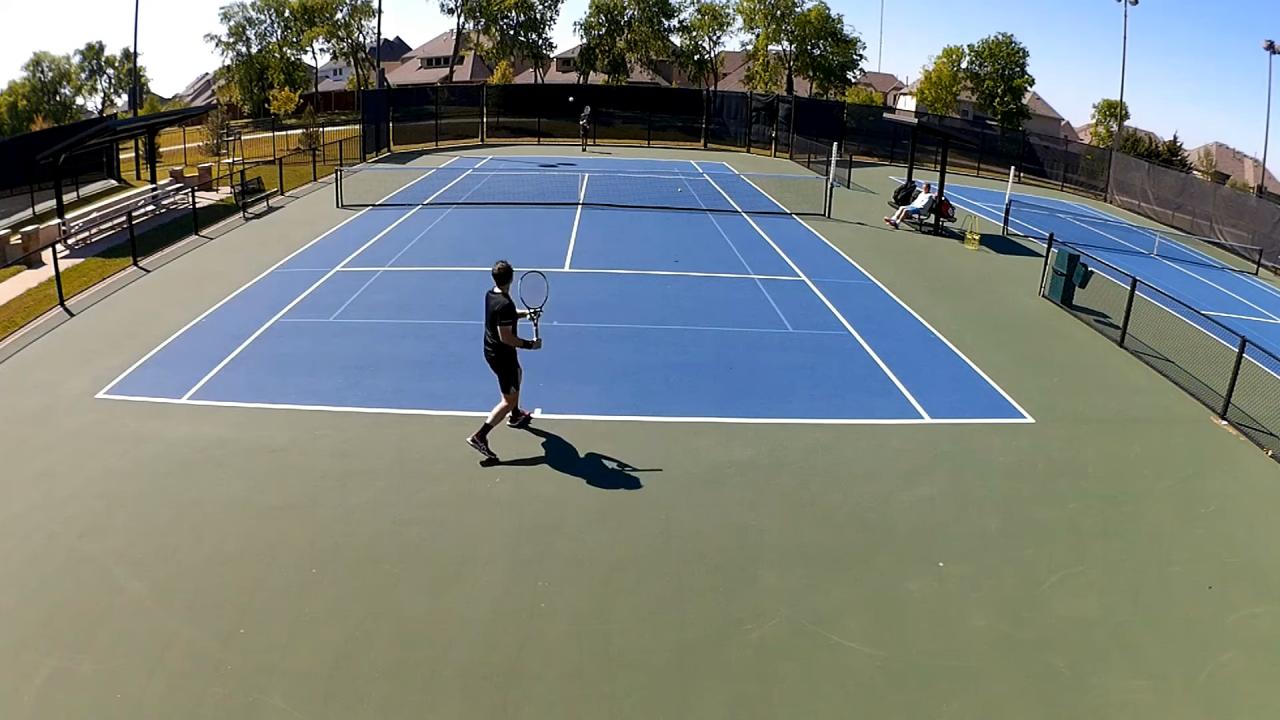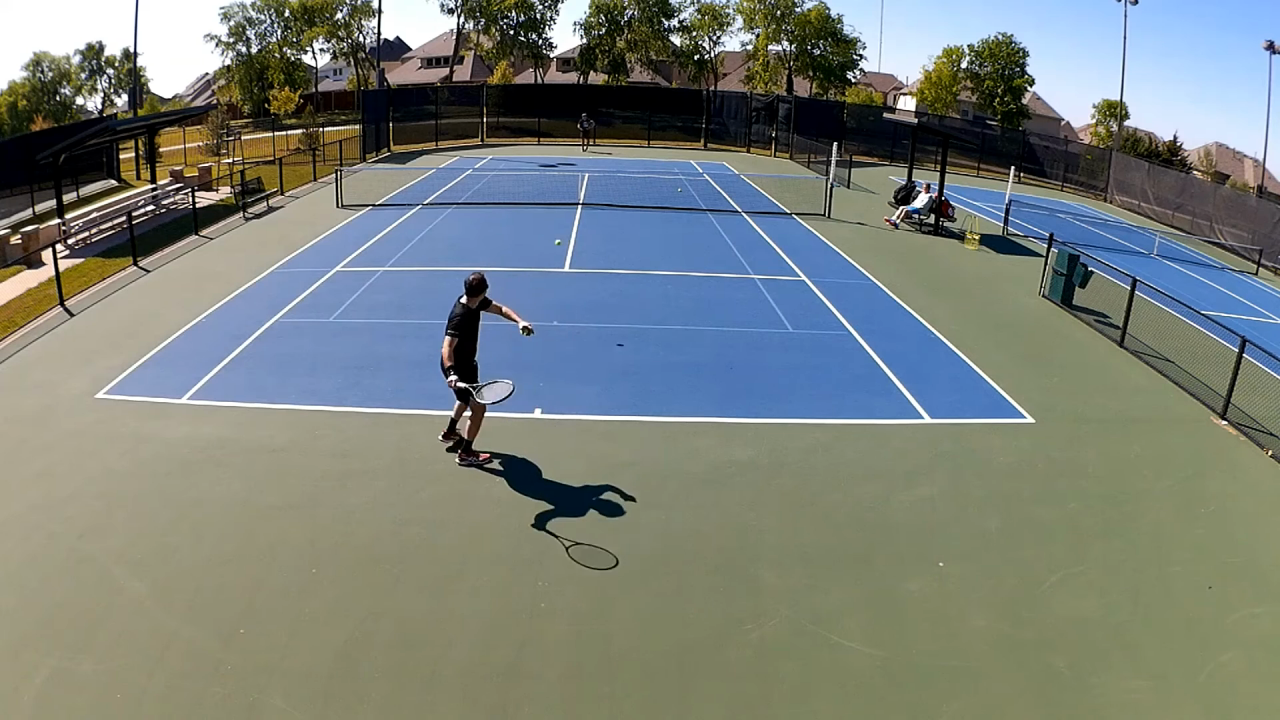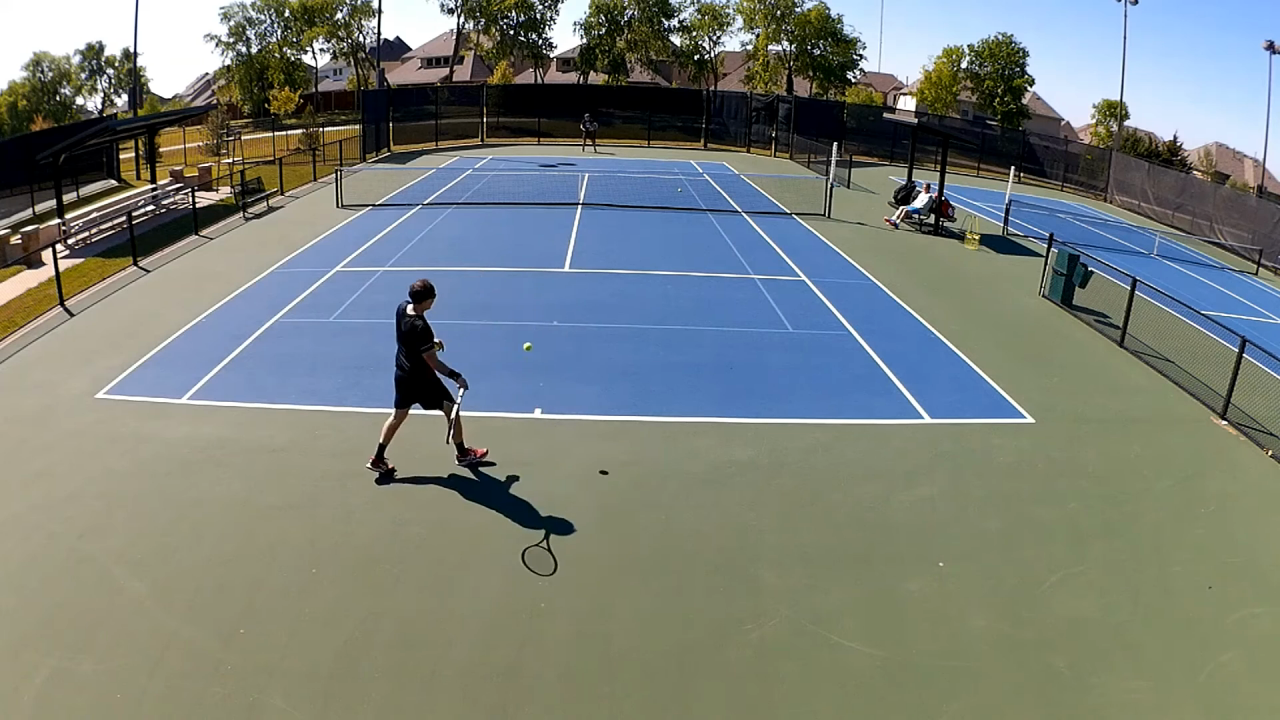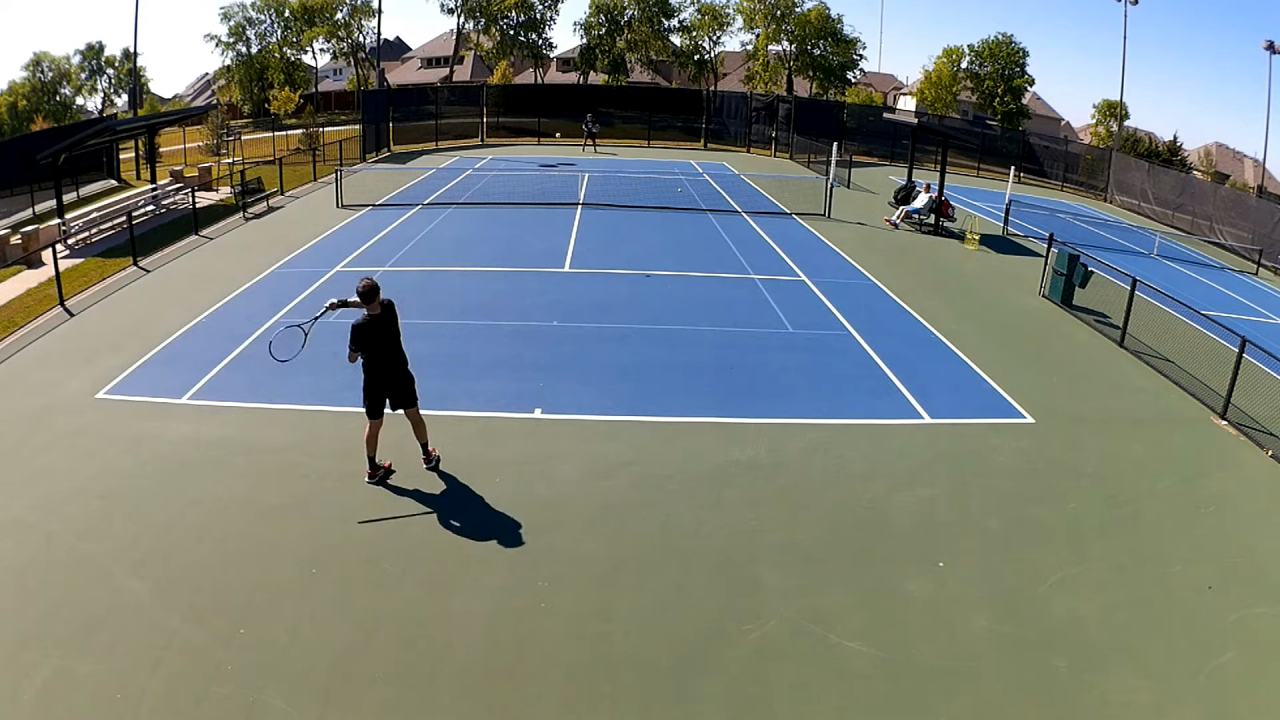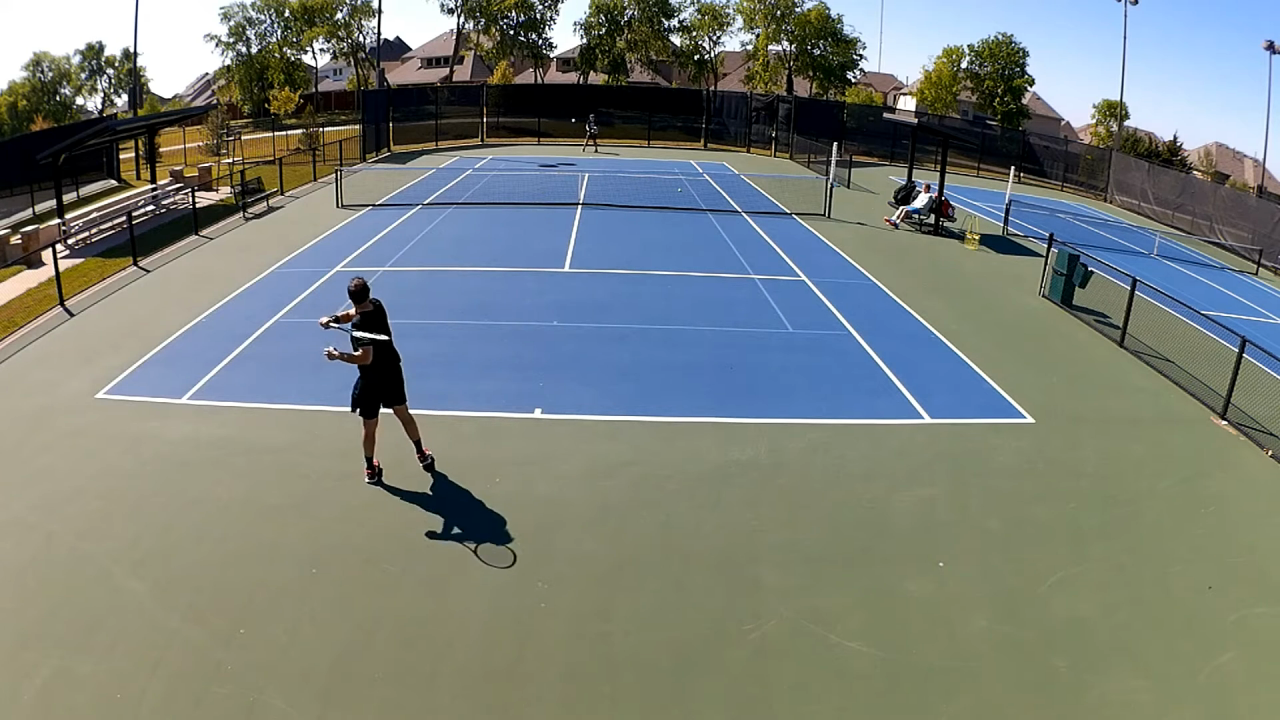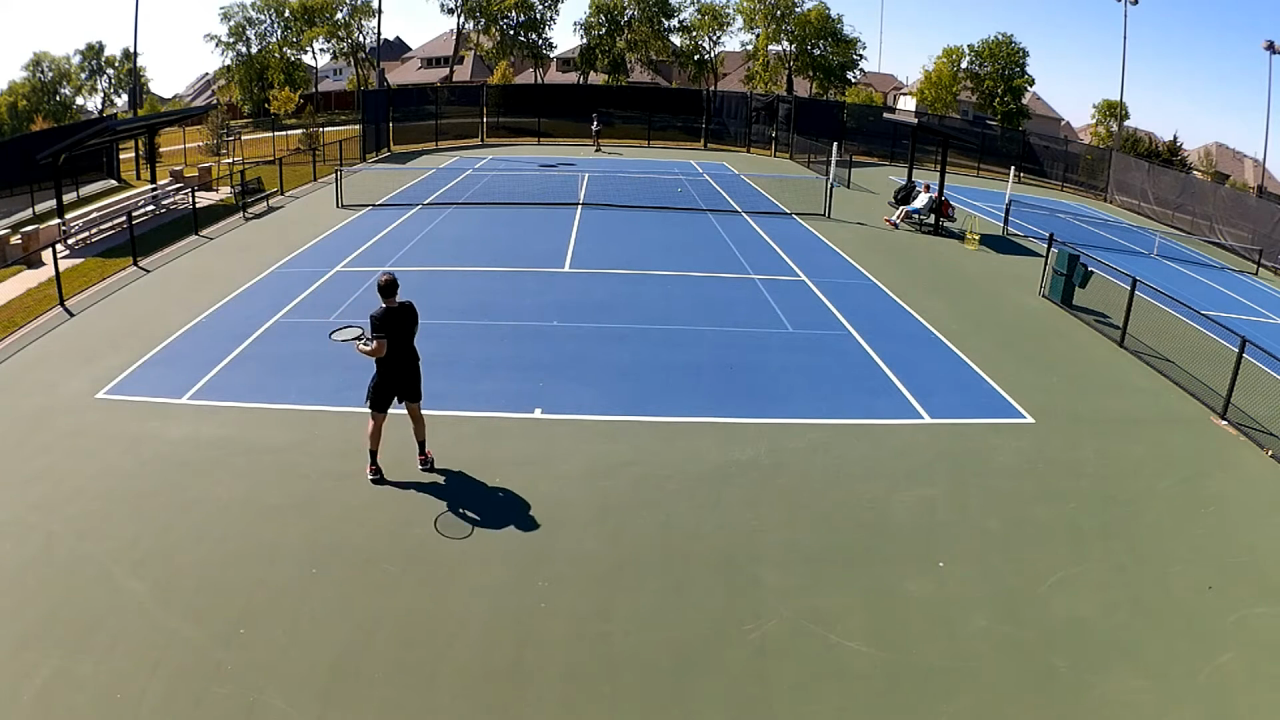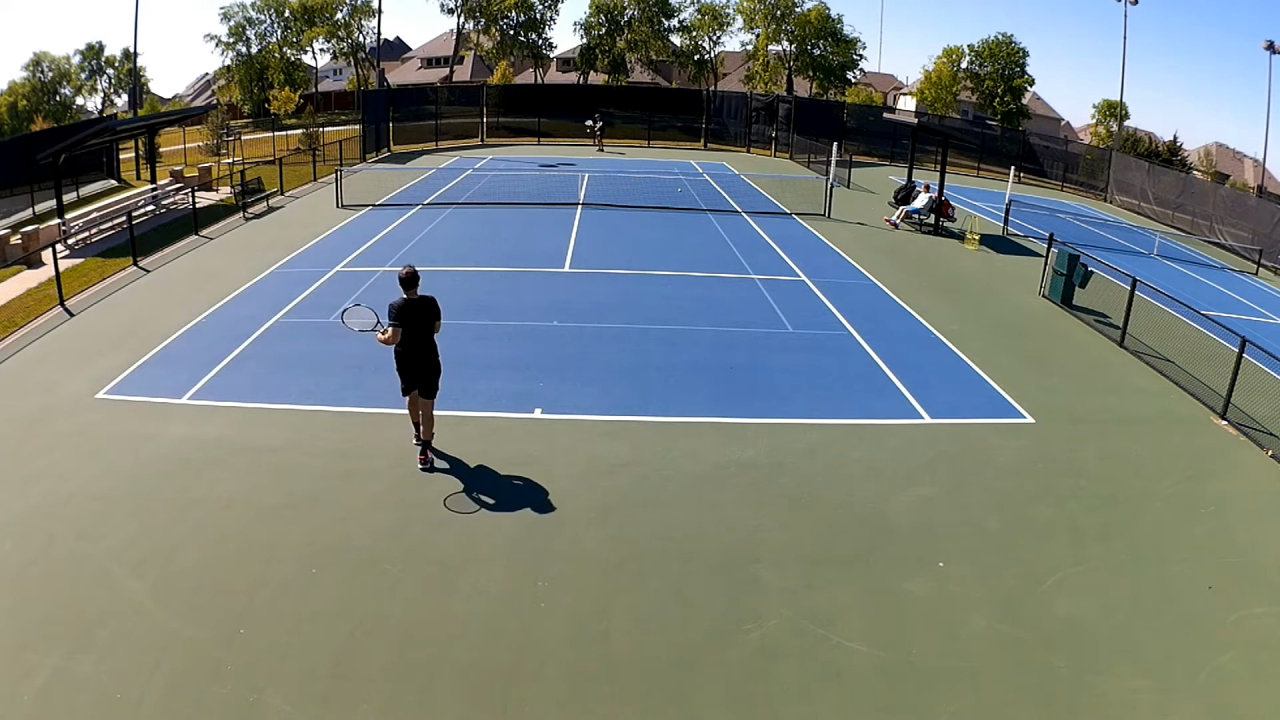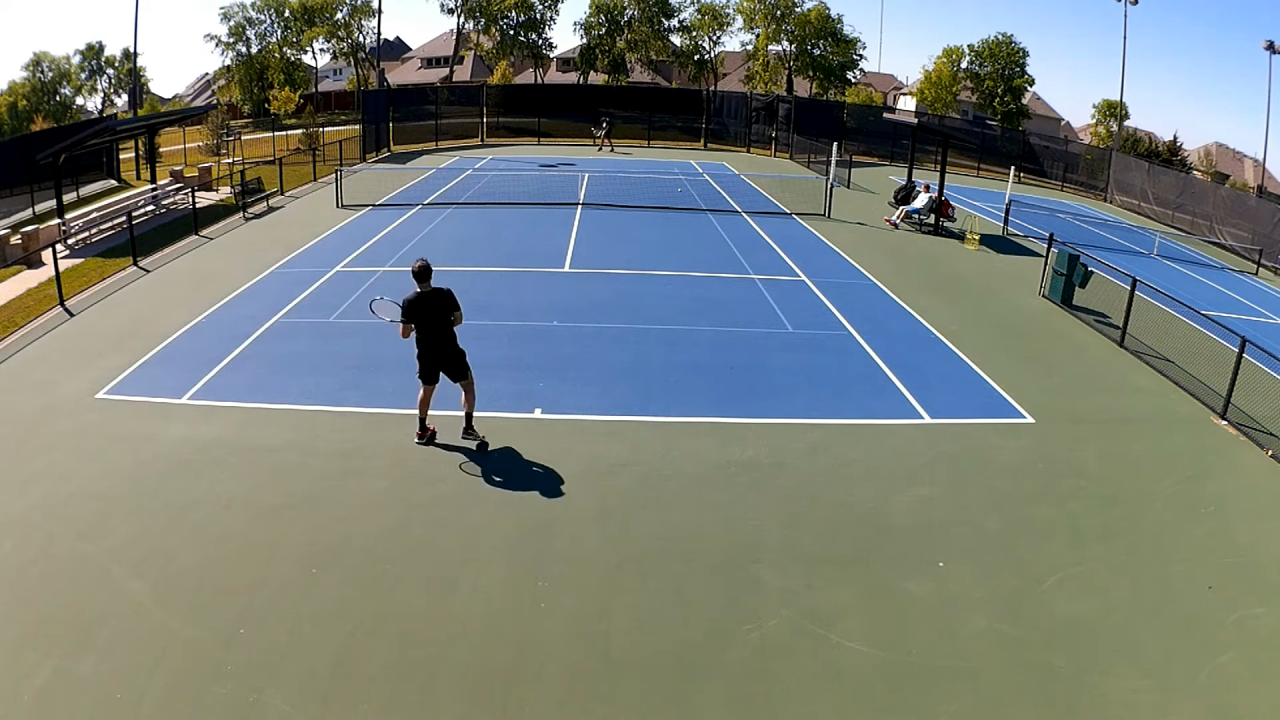
dt=0.4s
person 1, frame 1
left shoulder: (491, 294)
right shoulder: (506, 304)
right elbow: (506, 337)
left wrist: (524, 313)
right wrist: (529, 344)
left hip: (490, 351)
right hip: (502, 354)
left knee: (516, 376)
right knee: (510, 400)
left ankle: (515, 415)
right ankle: (479, 436)
person 1, frame 2
left shoulder: (476, 303)
right shoulder: (460, 316)
left elbow: (499, 308)
right elbow: (446, 348)
left wrist: (520, 321)
right wrist: (451, 372)
left hip: (465, 362)
right hip: (458, 367)
left knee: (467, 399)
right knee: (478, 408)
left ankle: (450, 432)
right ankle: (466, 453)
person 1, frame 3
left shoulder: (402, 308)
right shoulder: (419, 328)
right elbow: (432, 360)
left wrist: (431, 340)
right wrist: (456, 376)
left hip: (402, 375)
right hip: (421, 378)
left knee: (398, 416)
right knee: (452, 411)
left ankle: (378, 459)
right ankle: (463, 453)
person 1, frame 4
left shoulder: (359, 326)
right shoulder: (388, 306)
left elbow: (352, 358)
right elbow: (372, 303)
right wrist: (341, 303)
left hip: (372, 380)
right hip: (399, 375)
left knee: (374, 424)
right knee: (414, 416)
left ankle: (373, 468)
right ankle: (428, 456)
person 1, frame 5
left shoulder: (359, 324)
right shoulder: (377, 305)
left elbow: (365, 358)
right elbow: (351, 314)
left wrist: (338, 355)
right wrist: (333, 319)
left hip: (371, 379)
right hip: (393, 372)
left knee: (369, 426)
right knee: (403, 414)
left ankle: (371, 470)
right ankle: (422, 455)
person 1, frame 6
left shoulder: (378, 316)
right shoulder: (409, 308)
left elbow: (379, 351)
left wrist: (362, 348)
left hip: (387, 374)
right hip: (411, 369)
left knee: (376, 419)
right knee: (415, 412)
left ankle: (373, 466)
right ankle: (423, 457)
person 1, frame 7
left shoulder: (396, 306)
right shoulder: (431, 302)
left elbow: (393, 339)
left wrist: (380, 337)
left hip: (405, 362)
right hip: (429, 362)
left knee: (412, 397)
right knee: (426, 409)
left ankle: (418, 434)
right ankle: (424, 455)
person 1, frame 8
left shoulder: (409, 302)
right shoulder: (446, 294)
left elbow: (405, 333)
right elbow: (458, 320)
left hip: (426, 354)
right hip: (450, 350)
left knee: (426, 389)
right knee: (468, 385)
left ankle: (422, 431)
right ankle: (468, 428)
